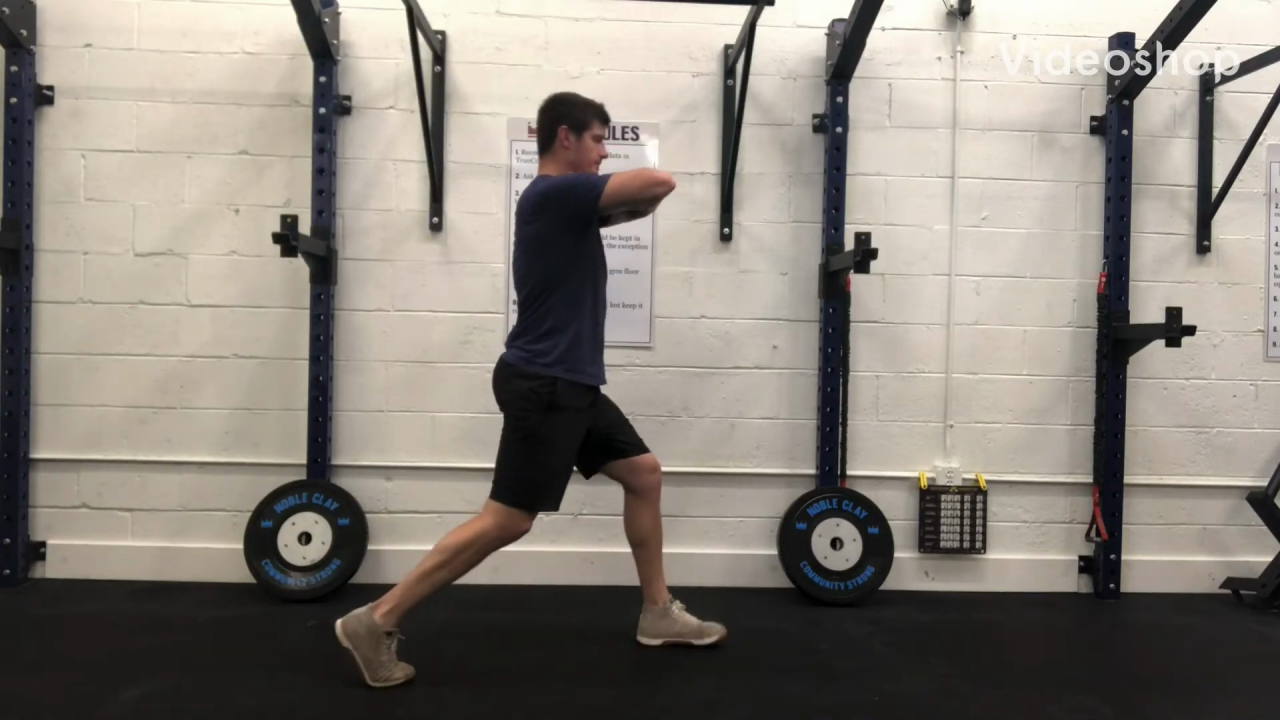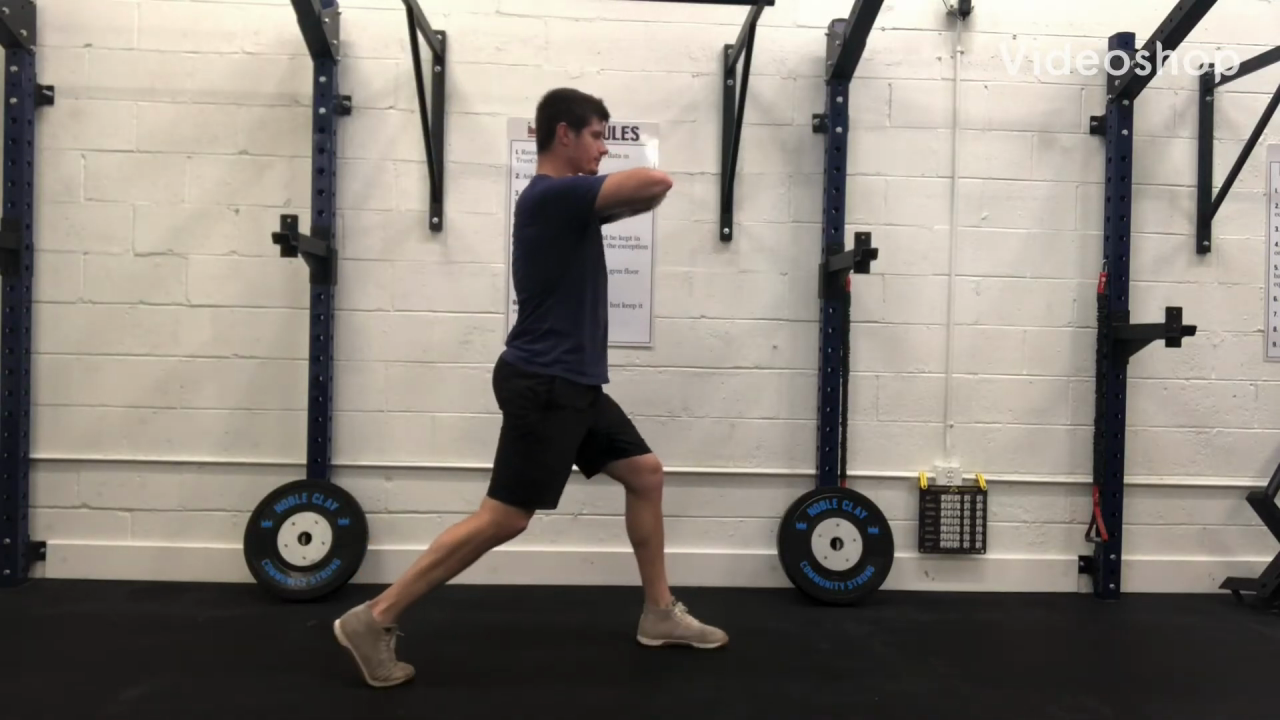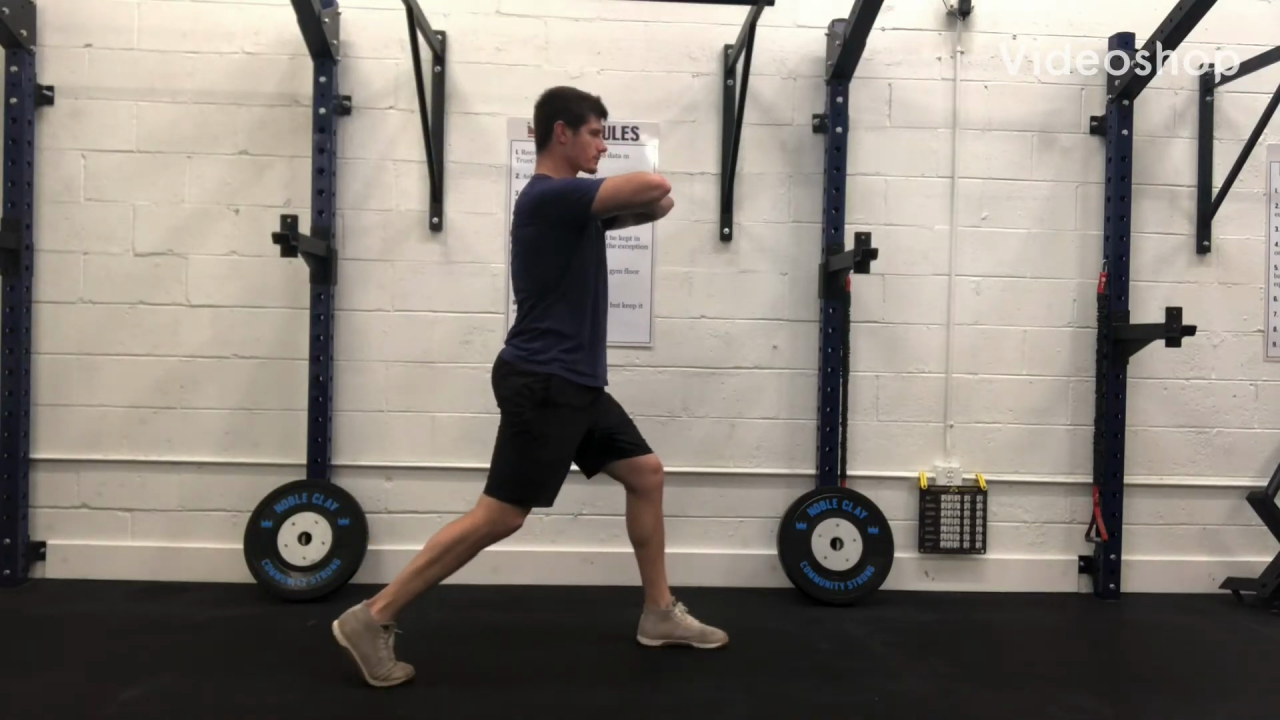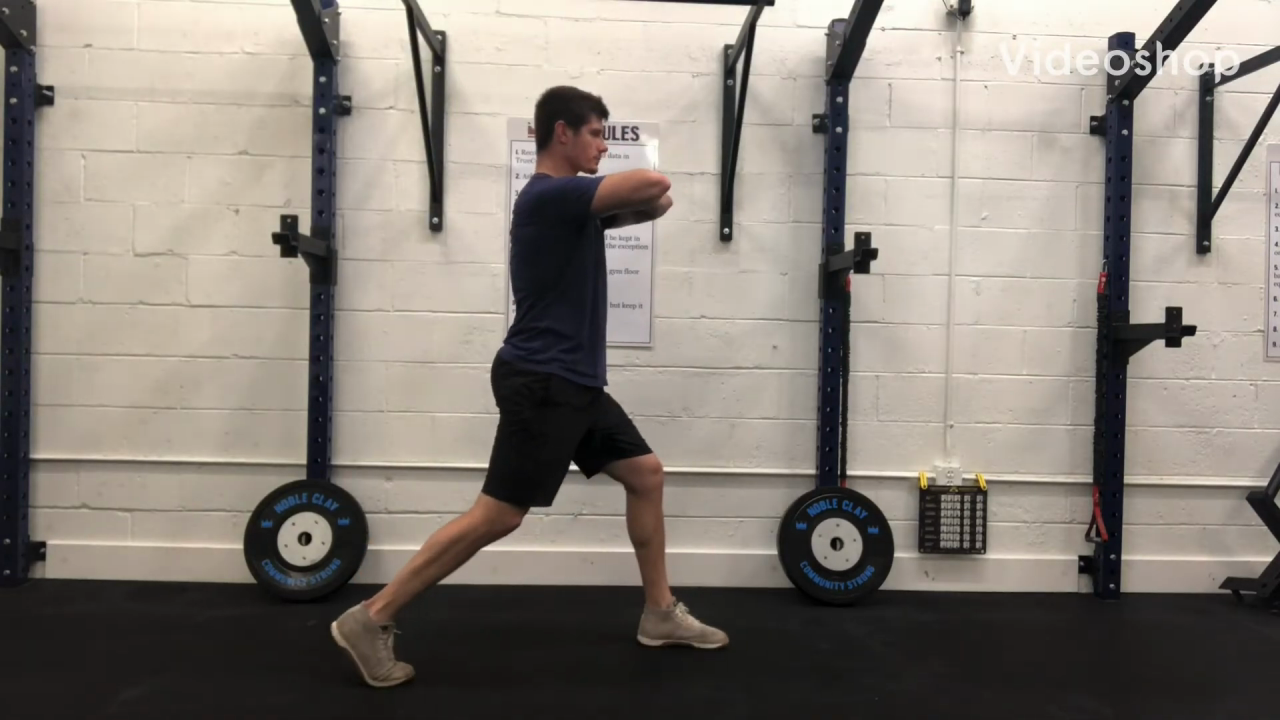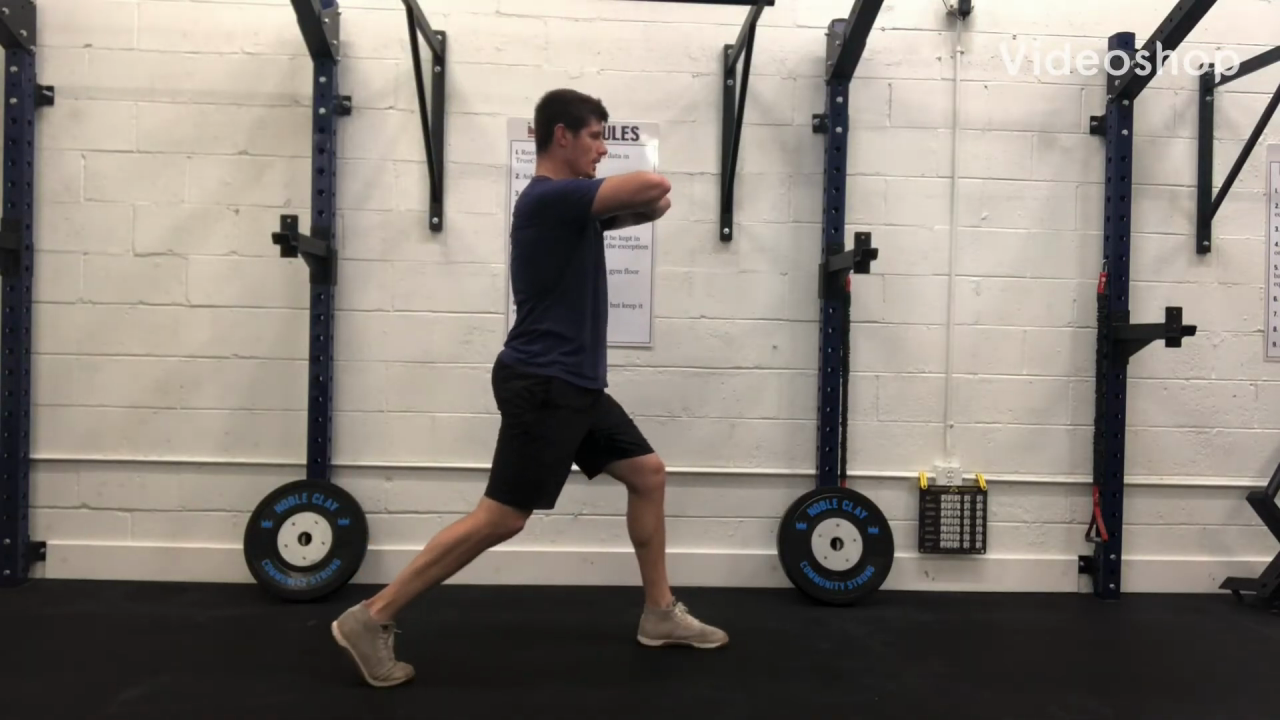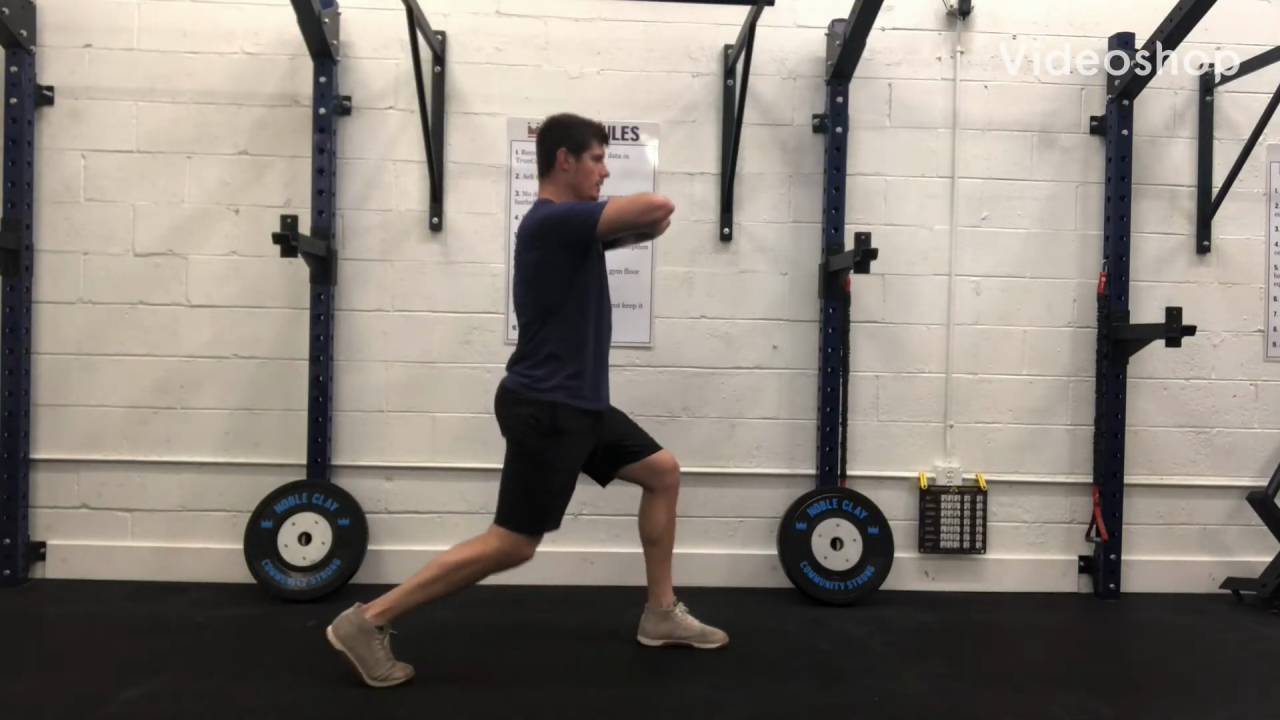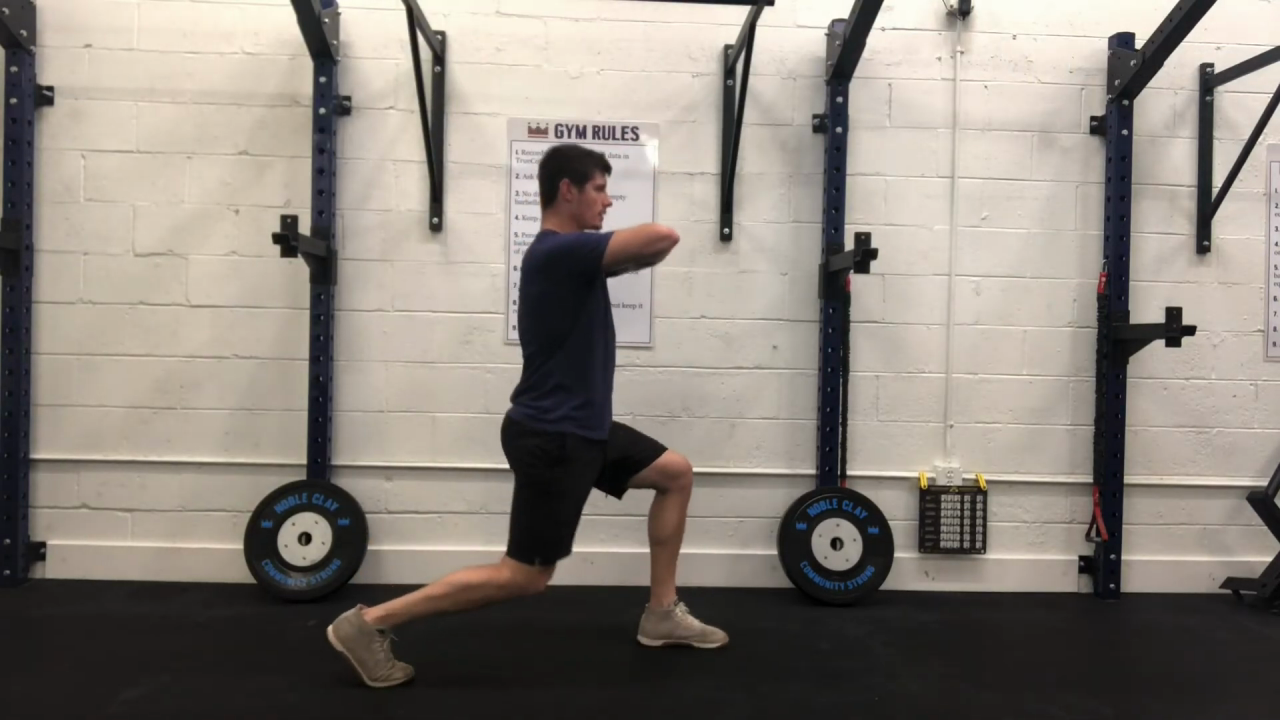
dt=0.3s
person 1, frame 1
left shoulder: (570, 202)
right shoulder: (554, 193)
left elbow: (640, 201)
right elbow: (659, 183)
left wrist: (635, 200)
right wrist: (638, 193)
left hip: (570, 381)
right hip: (542, 384)
left knee: (644, 474)
right knee: (507, 519)
left ankle: (659, 613)
right ankle: (376, 622)
person 1, frame 2
left shoulder: (570, 199)
right shoulder: (552, 195)
left elbow: (646, 195)
right elbow: (656, 181)
left wrist: (637, 198)
right wrist: (638, 192)
left hip: (574, 382)
right hip: (543, 383)
left knee: (646, 475)
right knee: (504, 517)
left ankle: (661, 613)
right ankle: (373, 622)
person 1, frame 3
left shoulder: (569, 199)
right shoulder: (550, 197)
left elbow: (652, 203)
right elbow: (654, 187)
left wrist: (648, 205)
right wrist: (647, 201)
left hip: (576, 381)
right hip: (542, 382)
left knee: (647, 476)
right knee: (499, 515)
left ankle: (660, 613)
right ankle: (372, 619)
person 1, frame 4
left shoulder: (572, 201)
right shoulder: (549, 196)
left elbow: (653, 202)
right elbow: (653, 183)
left wrist: (648, 203)
right wrist: (647, 199)
left hip: (574, 382)
right hip: (541, 382)
left knee: (647, 475)
right knee: (498, 514)
left ankle: (661, 614)
right ankle: (370, 620)
person 1, frame 5
left shoulder: (568, 203)
right shoulder: (550, 198)
left elbow: (650, 205)
right elbow: (653, 186)
left wrist: (646, 204)
right wrist: (647, 198)
left hip: (574, 383)
right hip: (542, 384)
left knee: (649, 475)
right knee: (500, 518)
left ankle: (661, 613)
right ankle: (371, 619)
person 1, frame 6
left shoulder: (568, 224)
right shoulder: (554, 222)
left elbow: (647, 222)
right elbow: (657, 207)
left wrist: (644, 225)
right wrist: (646, 219)
left hip: (578, 403)
right hip: (545, 408)
left knee: (663, 473)
right knee: (511, 544)
left ankle: (661, 613)
right ankle: (366, 621)
person 1, frame 7
left shoulder: (569, 253)
right shoulder: (558, 252)
left elbow: (647, 248)
right elbow: (661, 238)
left wrist: (640, 251)
right wrist: (645, 248)
left hip: (581, 428)
right hip: (552, 438)
left knee: (677, 473)
right knee: (524, 576)
left ankle: (662, 612)
right ankle: (369, 623)
